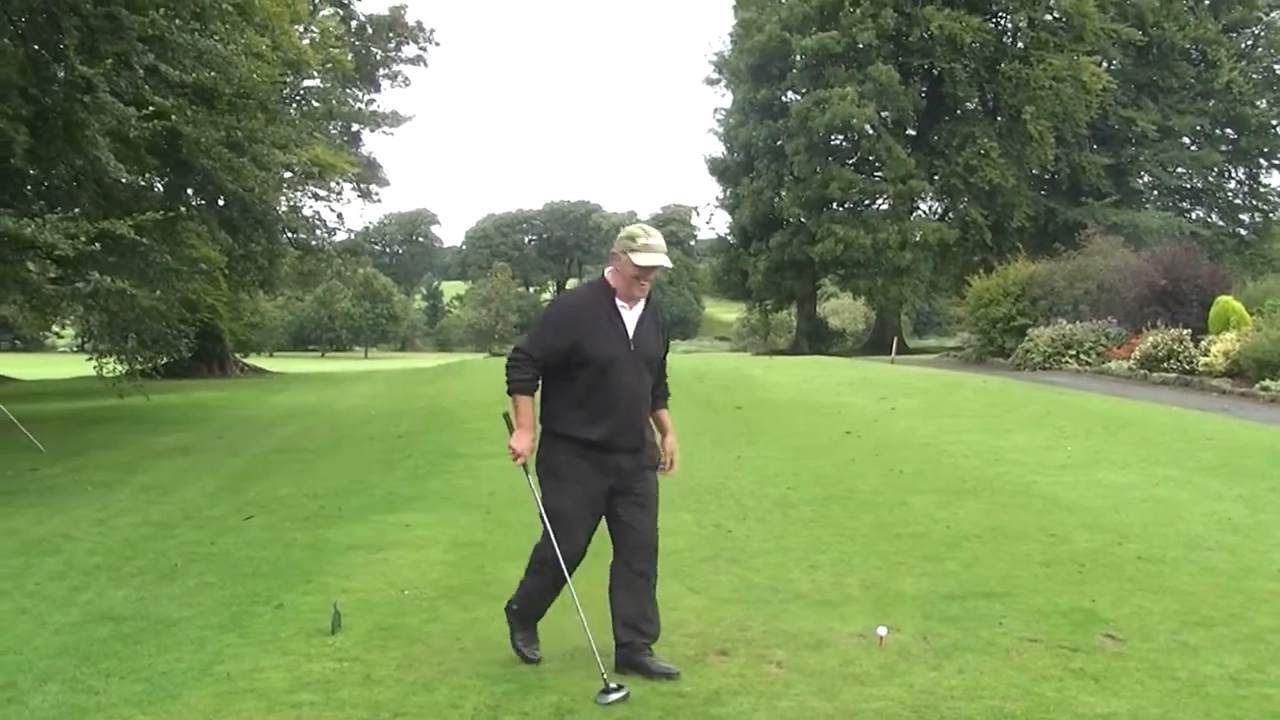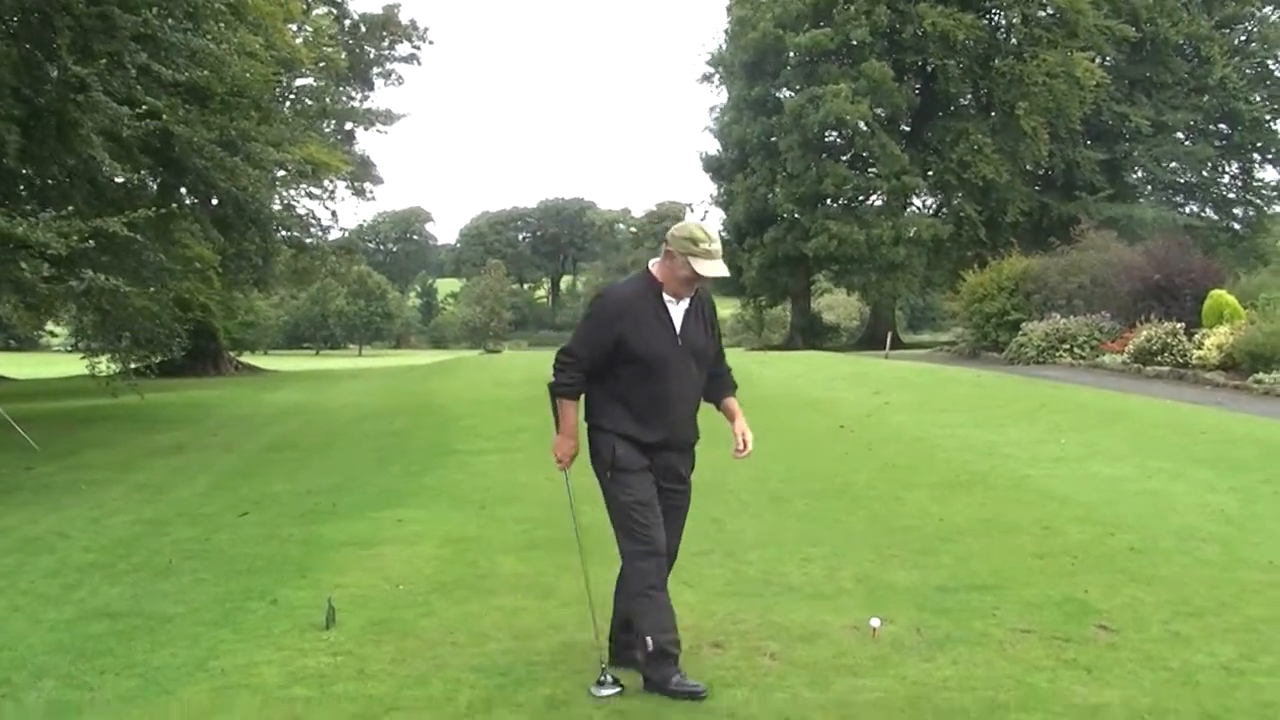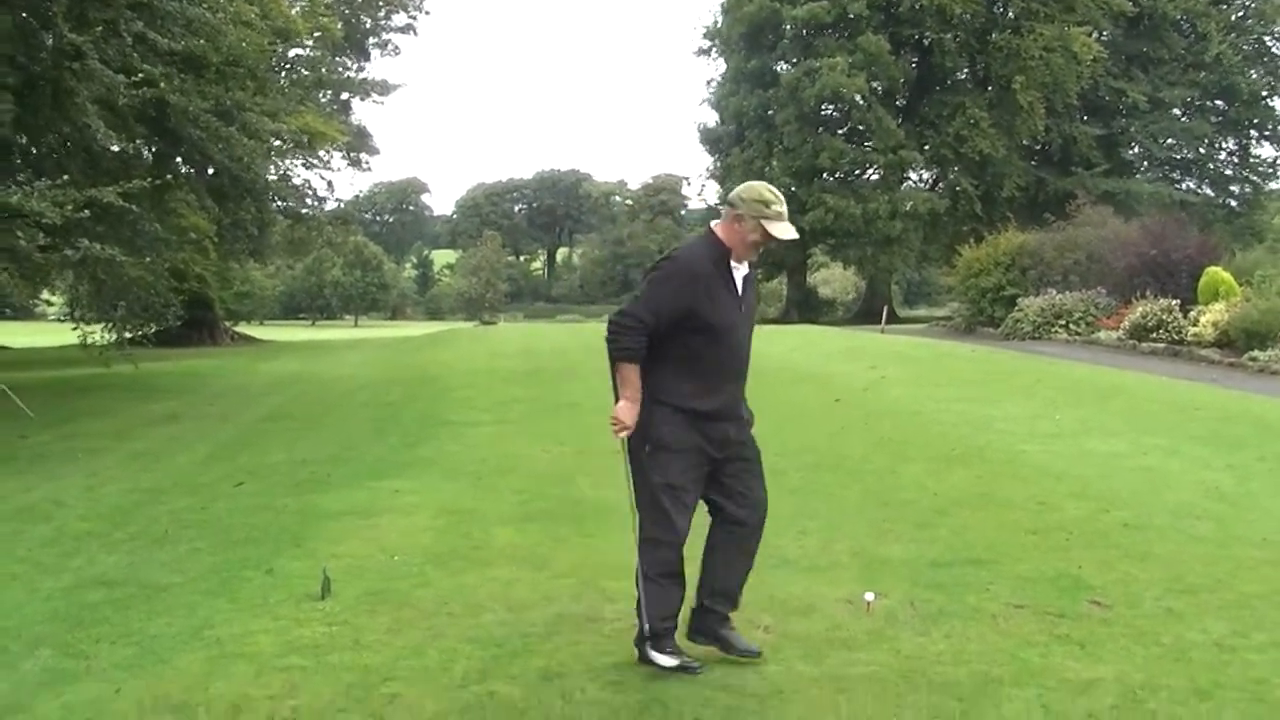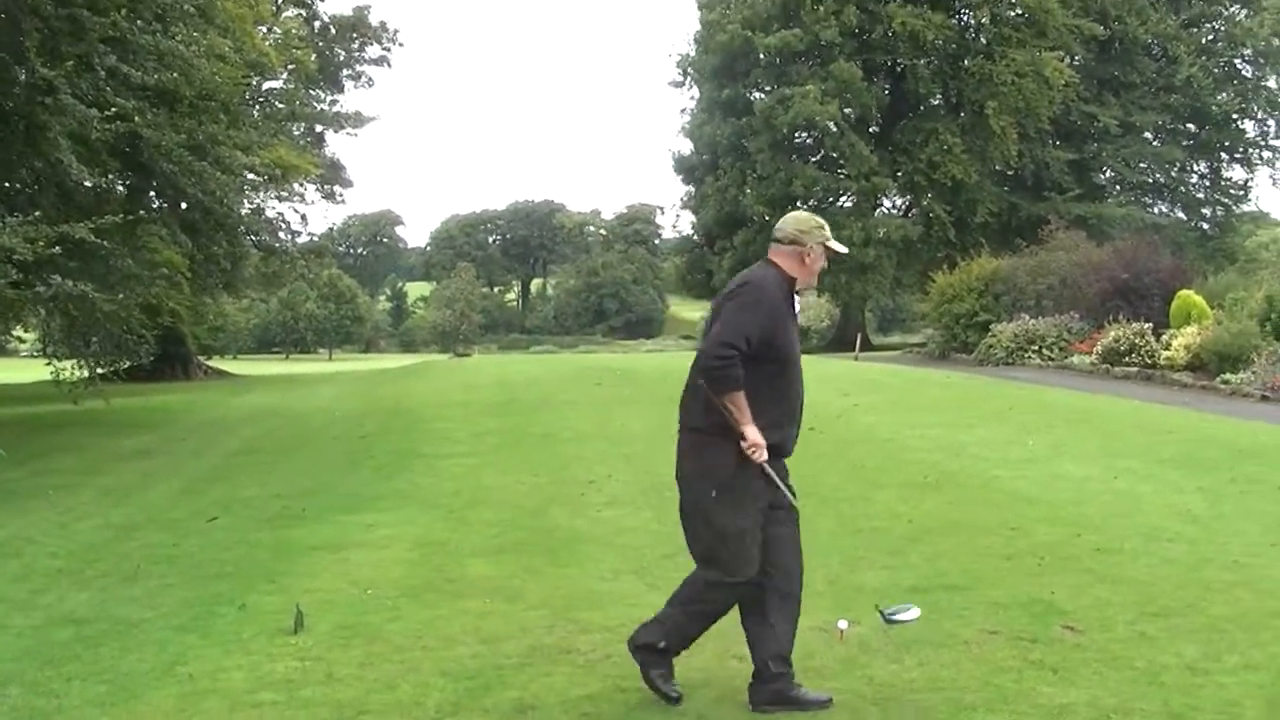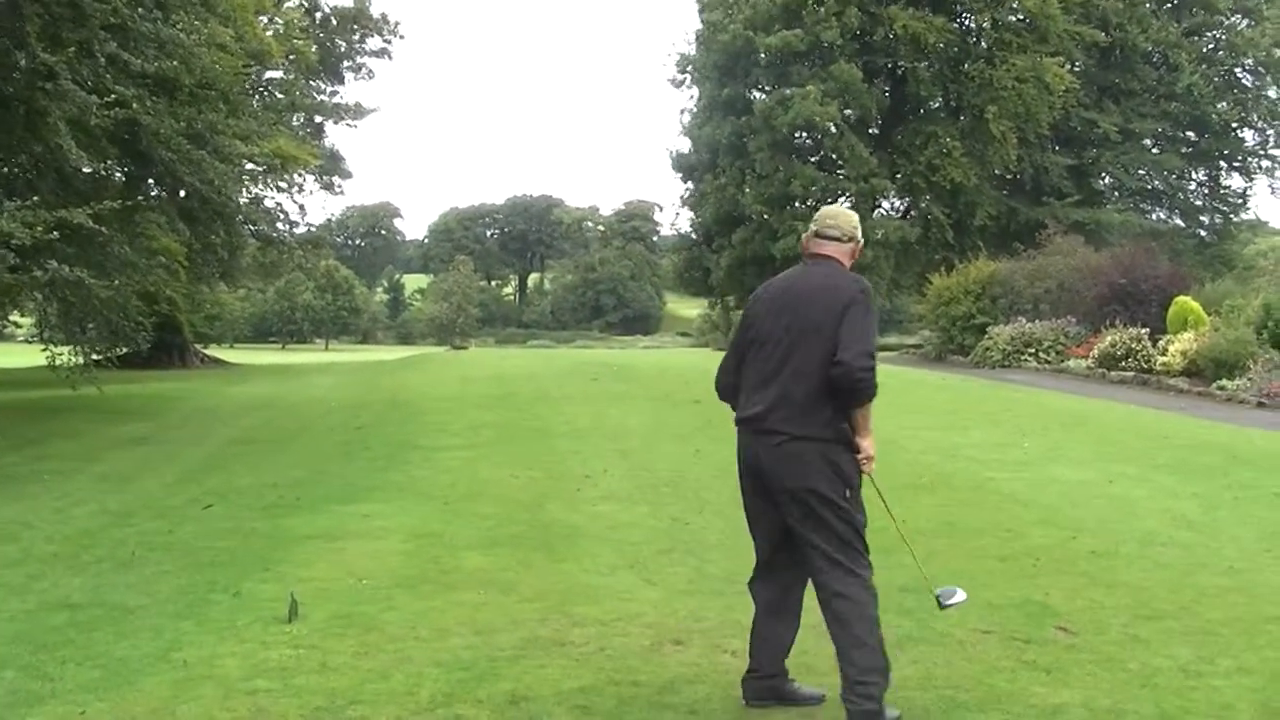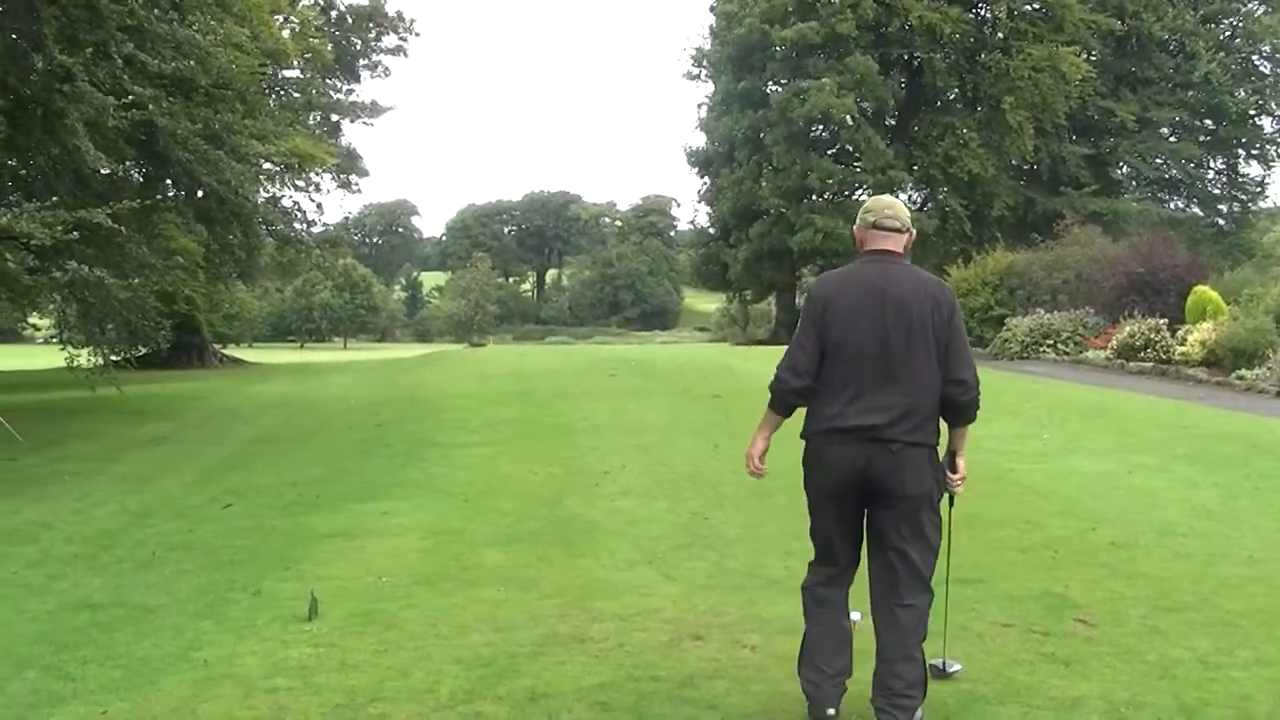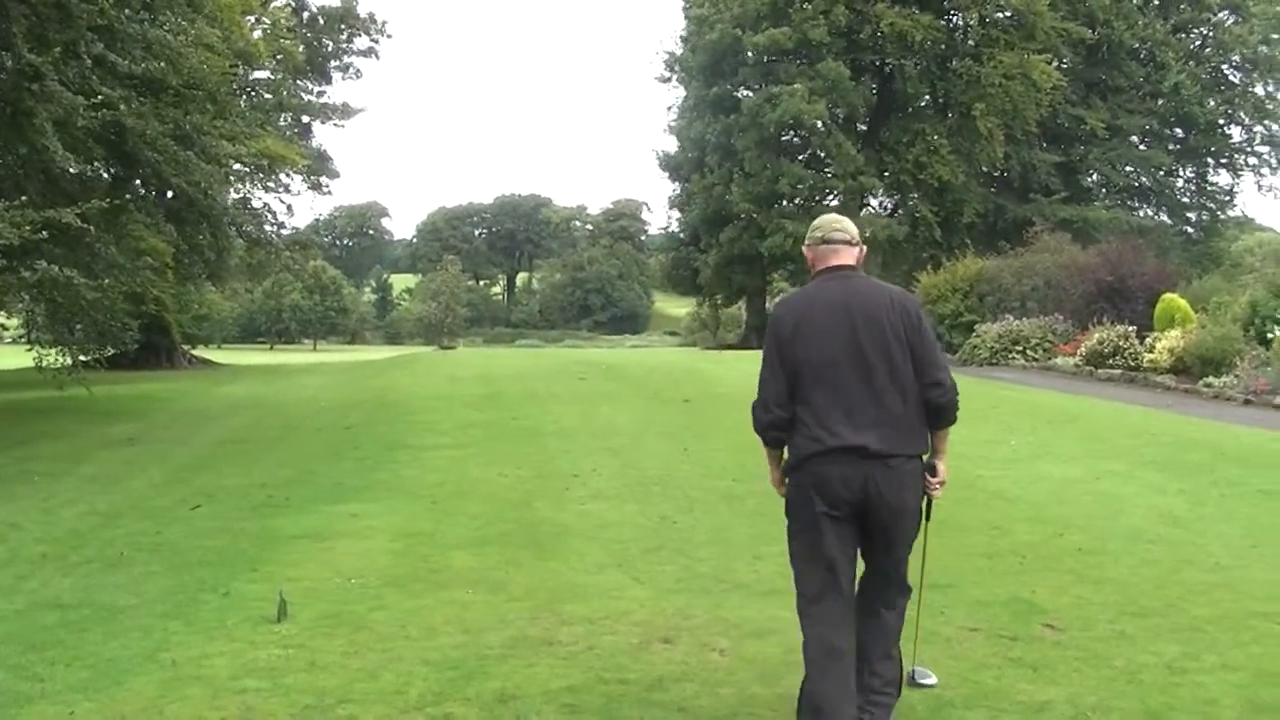
dt=0.4s
person 1, frame 1
left shoulder: (653, 313)
right shoulder: (573, 308)
right elbow: (523, 364)
left wrist: (666, 432)
right wrist: (525, 428)
left hip: (634, 455)
right hip: (574, 453)
left knee: (640, 550)
right knee: (563, 547)
left ankle: (635, 648)
right ankle: (522, 616)
person 1, frame 2
left shoulder: (702, 304)
right shoulder: (619, 303)
left elbow: (715, 370)
right elbow: (570, 367)
left wrist: (736, 417)
right wrist: (568, 433)
left hip: (676, 450)
right hip: (623, 448)
left knee: (657, 553)
right knee: (646, 550)
left ankle: (627, 644)
right ankle: (660, 663)
person 1, frame 3
left shoulder: (744, 267)
right shoulder: (685, 266)
right elbow: (627, 329)
left wrist: (735, 403)
right wrist: (629, 399)
left hip: (726, 419)
right hip: (671, 421)
left knee: (744, 513)
right knee: (666, 530)
left ankle: (712, 618)
right ankle: (656, 636)
person 1, frame 4
left shoulder: (776, 294)
right shoulder: (759, 291)
right elbow: (720, 358)
right wrist: (745, 426)
left hip: (756, 459)
right hip: (722, 457)
left knee: (778, 568)
right knee: (731, 569)
left ankle: (774, 683)
right ankle: (655, 645)
person 1, frame 5
left shoulder: (768, 291)
right shoulder: (853, 289)
left elbow: (728, 377)
right elbow: (854, 370)
right wrist: (862, 433)
left hip: (757, 446)
right hip: (813, 450)
left knee: (779, 566)
right knee: (845, 572)
left ankle: (765, 678)
person 1, frame 6
left shoulder: (826, 290)
right shoulder: (935, 295)
left elbow: (795, 377)
right elbow: (961, 388)
left wrist: (763, 435)
right wrist: (958, 452)
left hip: (832, 452)
right hip: (906, 456)
left knee: (829, 571)
right knee: (904, 584)
person 1, frame 7
left shoulder: (788, 312)
right shoulder: (901, 303)
left elbow: (772, 409)
right elbow: (940, 393)
left wrist: (777, 465)
right wrist: (938, 457)
left hip: (820, 474)
right hip: (895, 470)
left knee: (825, 603)
right knee: (885, 590)
